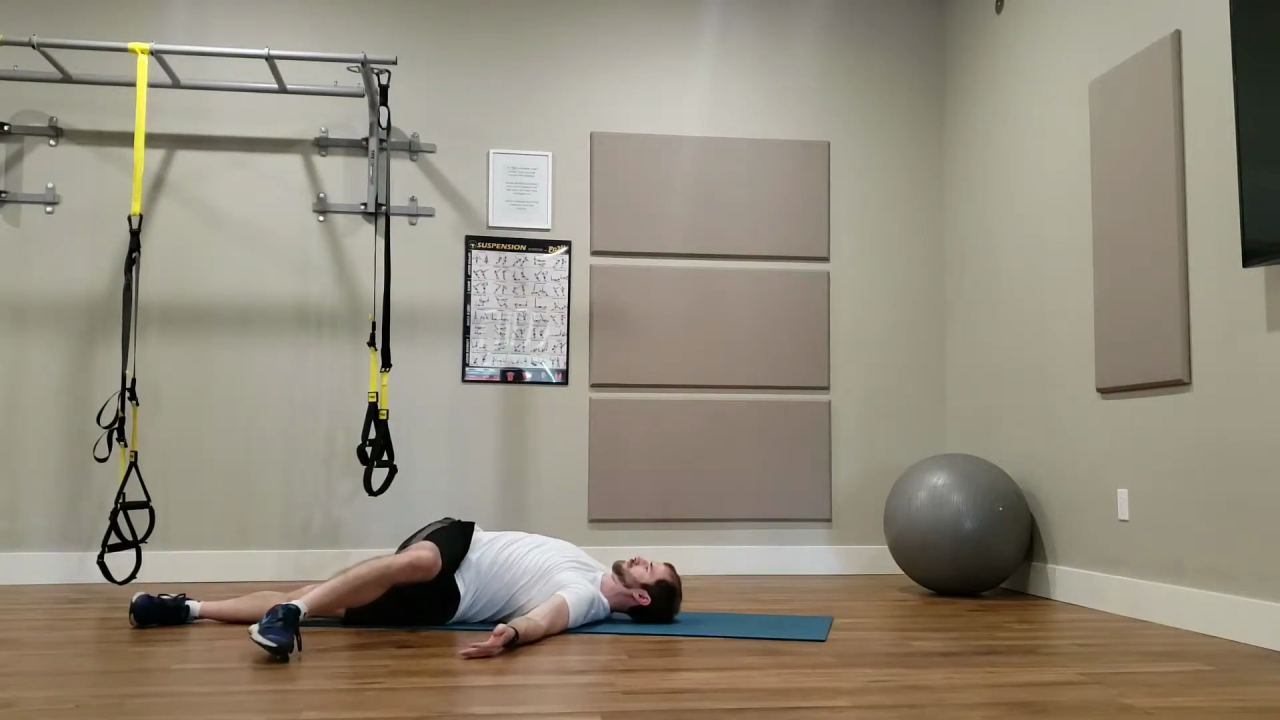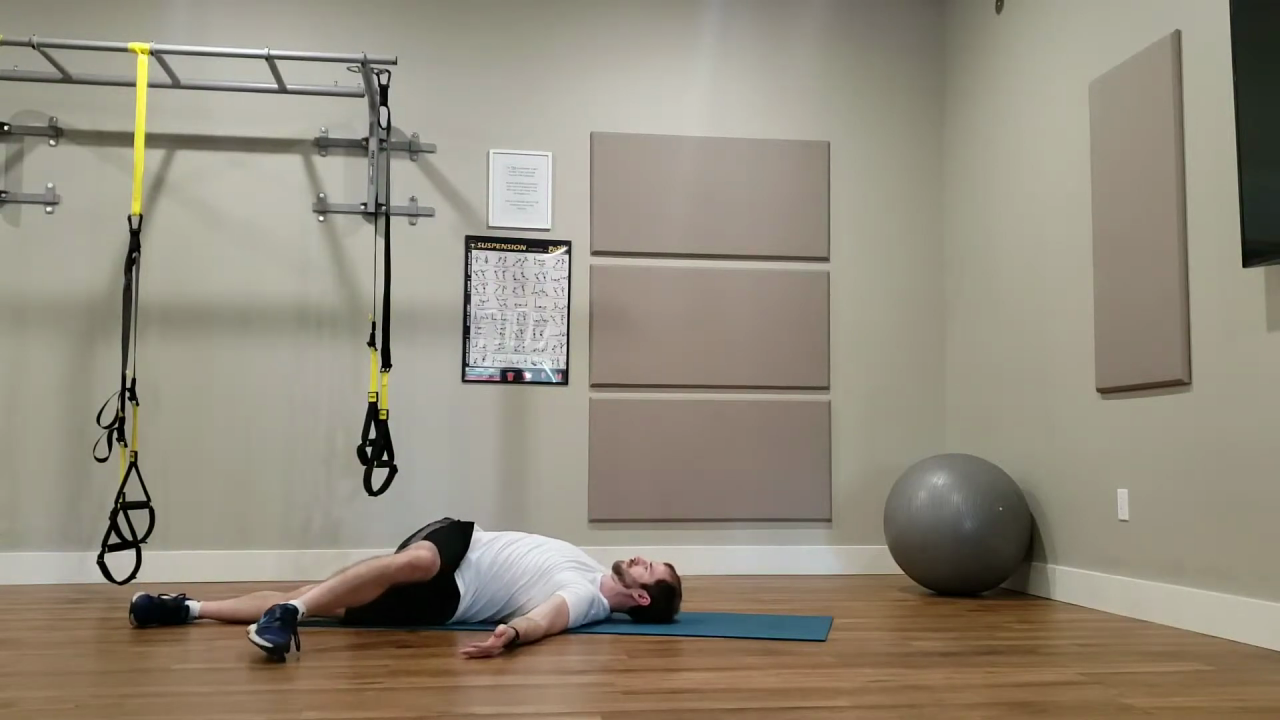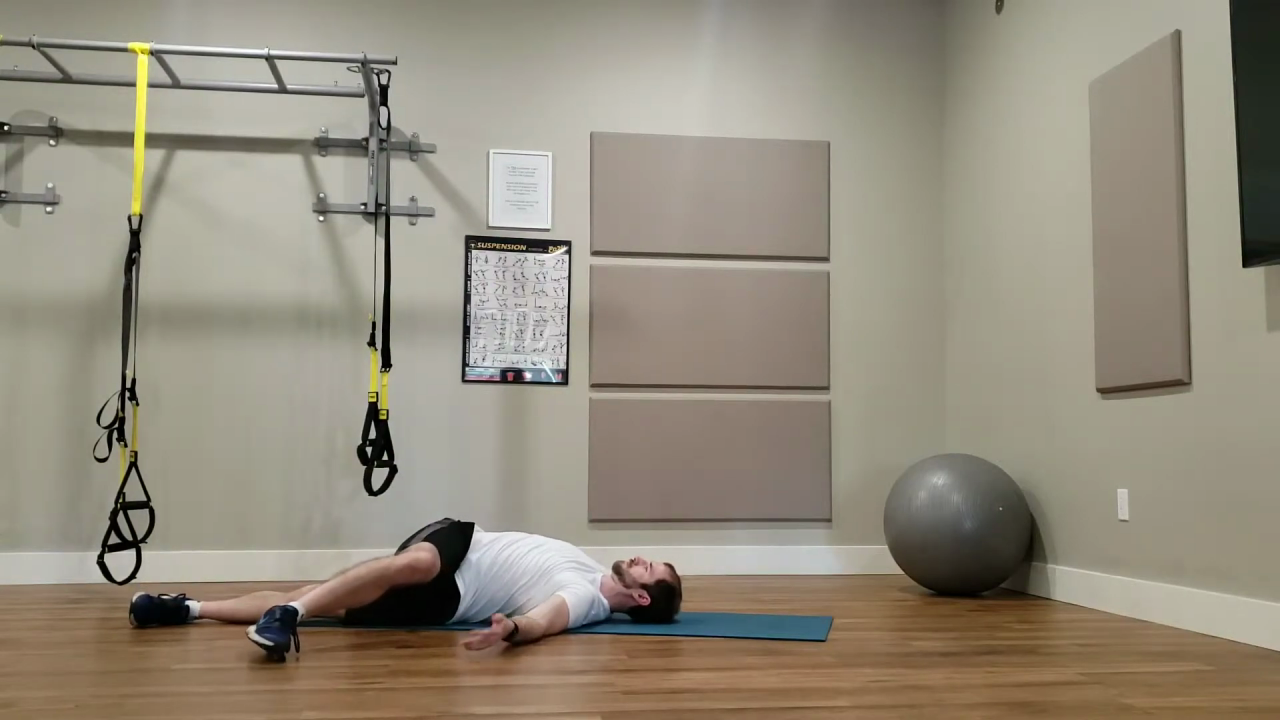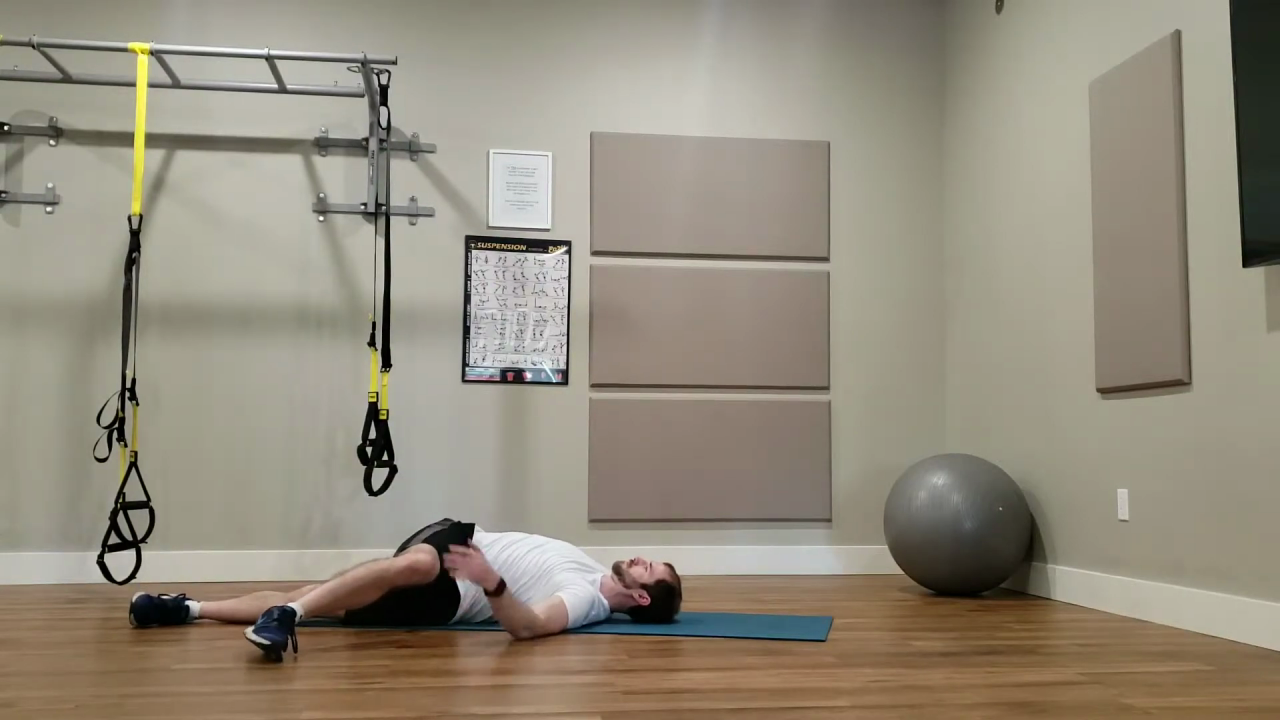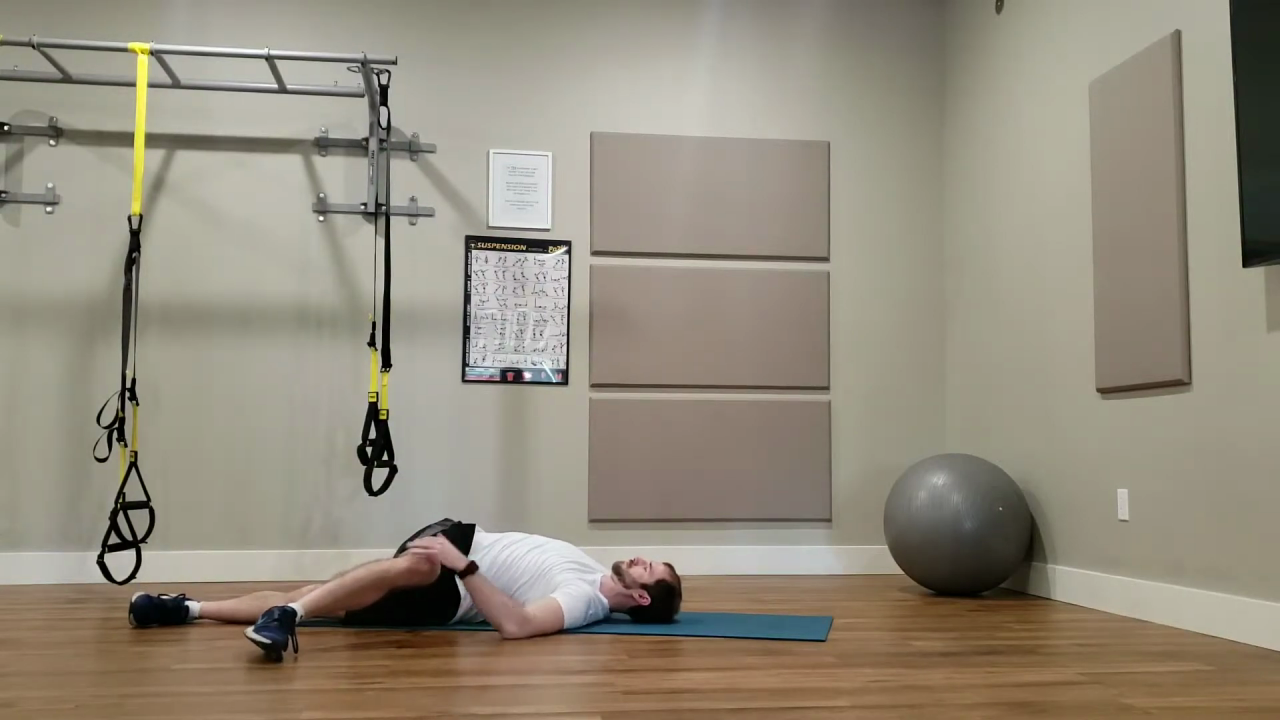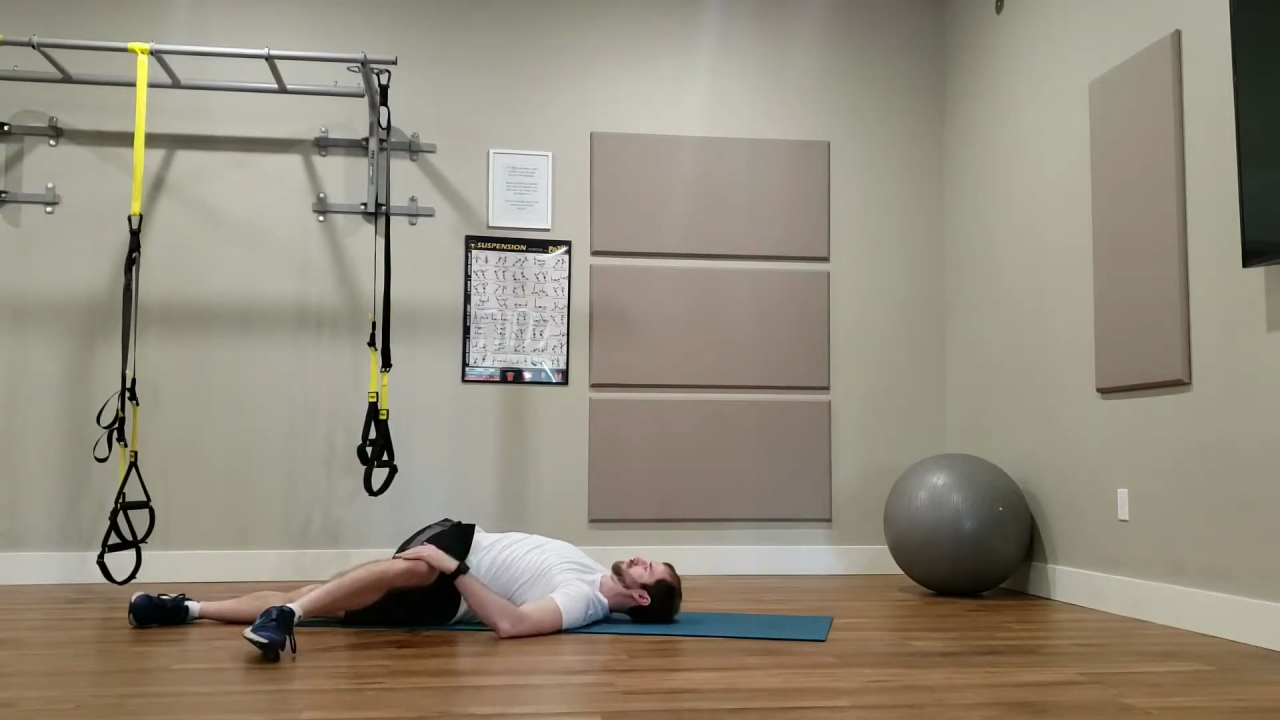
dt=0.2s
person 1, frame 1
left shoulder: (586, 600)
right shoulder: (595, 567)
left elbow: (542, 619)
left wrist: (509, 636)
left hip: (446, 598)
right knee: (415, 560)
left ankle: (230, 609)
person 1, frame 2
left shoulder: (585, 601)
right shoulder: (594, 568)
left elbow: (542, 619)
left wrist: (509, 635)
left hip: (444, 598)
left knee: (373, 584)
right knee: (413, 559)
left ankle: (239, 610)
person 1, frame 3
left shoulder: (586, 602)
right shoulder: (595, 570)
left elbow: (540, 622)
left wrist: (509, 628)
left hip: (447, 597)
left knee: (371, 587)
right knee: (413, 562)
left ankle: (189, 609)
person 1, frame 4
left shoulder: (587, 603)
right shoulder: (595, 569)
left elbow: (527, 625)
left wrist: (492, 586)
left hip: (444, 602)
left ankle: (209, 609)
person 1, frame 5
left shoulder: (585, 603)
right shoulder: (596, 569)
left elbow: (514, 623)
left wrist: (464, 567)
left hip: (447, 599)
left ankle: (238, 610)
person 1, frame 6
left shoulder: (585, 604)
right shoulder: (595, 569)
left elbow: (508, 622)
left wrist: (452, 570)
left hip: (445, 602)
left ankle: (237, 610)
